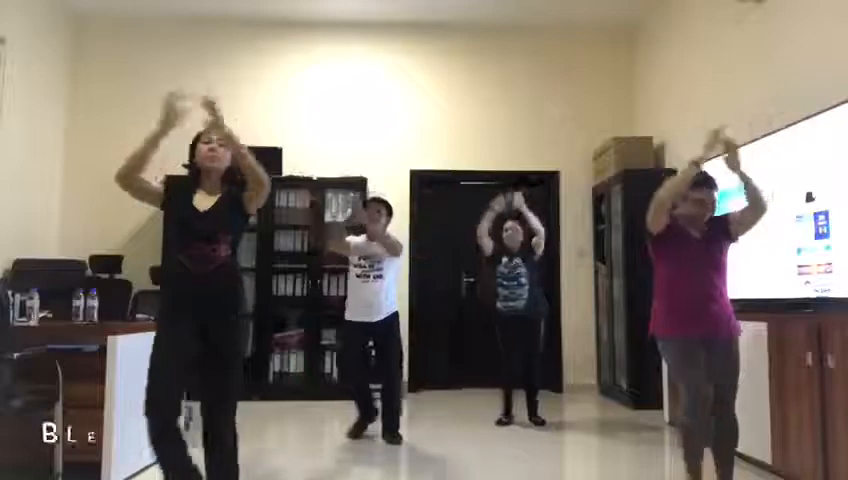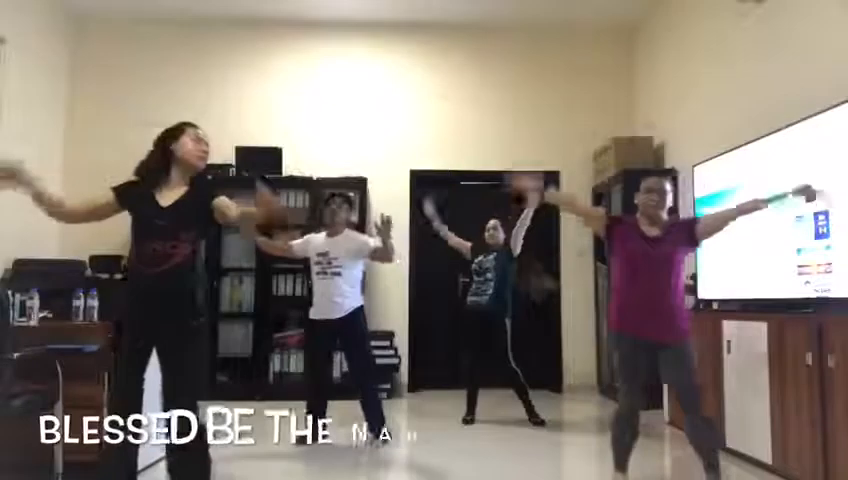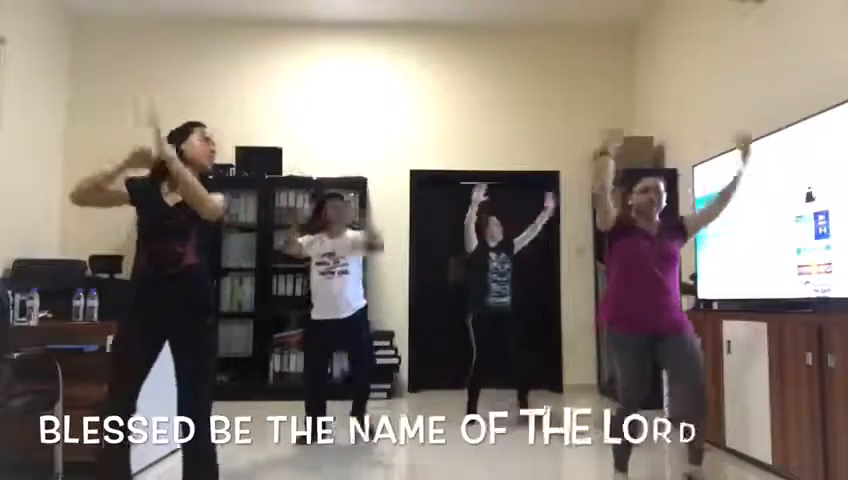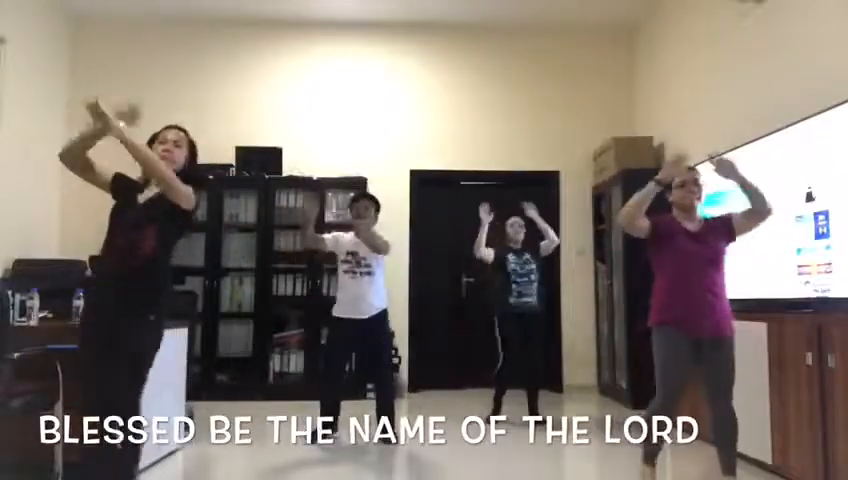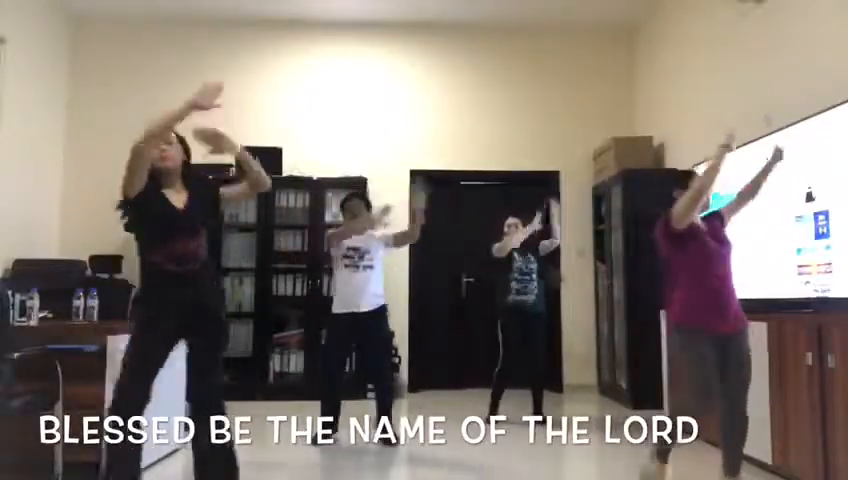
dt=0.5s
person 1, frame 1
left shoulder: (240, 199)
right shoulder: (174, 195)
left elbow: (260, 184)
right elbow: (125, 178)
left wrist: (230, 136)
right wrist: (163, 129)
left hip: (223, 313)
right hip: (177, 311)
left knee: (219, 411)
right knee: (160, 407)
person 1, frame 2
left shoulder: (205, 196)
right shoulder: (134, 192)
left elbow: (237, 216)
right elbow: (68, 212)
left wrist: (256, 214)
left hip: (180, 315)
right hip: (135, 311)
left knee: (181, 411)
right knee: (123, 409)
person 1, frame 3
left shoulder: (214, 197)
right shoulder: (142, 189)
left elbow: (207, 209)
right elbow: (80, 196)
left wrist: (169, 158)
right wrist: (128, 163)
left hip: (191, 313)
right hip: (144, 309)
left knee: (194, 412)
right knee: (117, 406)
person 1, frame 4
left shoulder: (184, 195)
right shoulder: (125, 187)
left elbow: (162, 177)
right elbow: (70, 159)
left wrist: (120, 130)
right wrist: (101, 127)
left hip: (143, 313)
right hip: (101, 307)
left knee: (123, 407)
right knee: (97, 407)
person 1, frame 5
left shoulder: (205, 193)
right shoulder: (142, 193)
left elbow: (260, 185)
right elbow: (141, 148)
left wrist: (233, 148)
right wrist: (190, 106)
left hip: (204, 309)
right hip: (155, 308)
left knee: (208, 403)
right knee: (128, 399)
person 2, frame 1
left shoulder: (721, 228)
right shoulder: (662, 229)
left elbow: (758, 207)
right elbow: (660, 200)
left wrist: (737, 170)
right wrist: (701, 157)
left hip: (720, 330)
right hip: (675, 330)
left knee: (725, 407)
right knee: (698, 398)
person 2, frame 2
left shoulder: (684, 230)
right shoulder: (617, 229)
left elbow: (733, 213)
right elbow: (579, 206)
left wrist: (783, 195)
right wrist: (538, 190)
left hip: (673, 332)
right hip: (628, 332)
left knee: (693, 404)
right knee: (629, 404)
person 2, frame 3
left shoulder: (675, 229)
right shoulder: (618, 228)
left elbow: (717, 206)
right elbow: (602, 192)
left wrist: (741, 168)
right wrist: (607, 153)
left hip: (672, 325)
right hip: (628, 328)
left knee: (695, 393)
right knee: (631, 401)
person 2, frame 4
left shoulder: (719, 227)
right shoulder: (659, 227)
left elbow: (762, 211)
right elbow: (626, 220)
left wrist: (737, 177)
right wrist: (659, 180)
left hip: (716, 328)
right hip: (672, 327)
left knee: (722, 404)
right knee: (667, 399)
person 2, frame 5
left shoulder: (714, 222)
right shoulder: (672, 225)
left elbow: (744, 197)
right elbow: (699, 189)
left wrist: (771, 163)
right wrist: (721, 152)
left hip: (732, 325)
right hip: (692, 325)
left knee: (736, 408)
right knee: (700, 399)
person 3, frame 1
left shoulder: (391, 243)
right shoulder: (354, 243)
left elbow: (393, 249)
right elbow: (334, 245)
left wrist: (368, 225)
right wrist: (345, 223)
left hip: (386, 318)
right hip: (355, 319)
left knee: (391, 373)
right knee: (352, 371)
left ankle: (390, 427)
right ankle: (366, 413)
person 3, frame 2
left shoulder: (357, 241)
right shoulder: (312, 241)
left elbow: (387, 257)
right elbow: (279, 248)
left wrist: (385, 237)
right wrist: (254, 235)
left hip: (350, 315)
right hip: (319, 317)
left knee: (363, 371)
right knee: (316, 374)
left ankle: (377, 425)
right ankle: (315, 427)
person 3, frame 3
left shoulder: (355, 238)
right shoulder: (312, 242)
left elbow: (377, 245)
right elbow: (290, 248)
left wrist: (356, 221)
right wrist: (296, 224)
left hip: (354, 315)
right hip: (322, 318)
left knee: (363, 370)
right knee: (315, 374)
left ankle: (359, 417)
right ankle: (315, 428)
person 3, frame 4
left shoulder: (376, 239)
right shoulder: (340, 239)
left elbow: (381, 247)
right elbow: (313, 242)
left wrist: (363, 226)
right wrist: (309, 221)
left hip: (375, 317)
right hip: (343, 317)
left knee: (382, 373)
right knee: (331, 372)
left ankle: (387, 427)
right ankle: (327, 425)
person 3, frame 5
left shoulder: (379, 239)
right shoulder: (337, 240)
left elbow: (411, 237)
right elbow: (335, 235)
left wrist: (416, 211)
right wrist: (370, 221)
left hip: (374, 312)
right hip: (342, 313)
left knee: (382, 372)
right knee: (332, 371)
left ankle: (386, 428)
right ankle: (328, 427)
person 4, frame 1
left shoulder: (531, 252)
right shoulder: (497, 254)
left elbow: (540, 231)
right elbow: (481, 235)
left wrist: (522, 208)
right wrist: (494, 210)
left hip: (531, 317)
right hip: (505, 318)
left knee: (532, 365)
right knee: (510, 364)
left ankle: (533, 411)
right ankle: (507, 411)
person 4, frame 2
left shoulder: (509, 251)
right shoulder: (474, 250)
left elbow: (521, 227)
right elbow: (449, 237)
left wrist: (531, 205)
right wrist: (433, 217)
left hip: (497, 315)
right hip: (473, 314)
left knee: (507, 361)
right knee: (472, 362)
left ankle: (529, 408)
right ankle: (470, 410)
person 4, frame 3
left shoulder: (508, 248)
right shoulder: (476, 249)
left elbow: (532, 231)
right elbow: (469, 226)
left wrist: (547, 211)
right wrist: (475, 203)
left hip: (506, 314)
right hip: (482, 314)
left knee: (515, 358)
right knee: (480, 361)
left ankle: (524, 403)
right ankle: (471, 410)
person 4, frame 4
left shoulder: (533, 250)
right shoulder: (500, 252)
left elbow: (554, 241)
right elbow: (479, 252)
left wrist: (535, 217)
right wrist: (485, 224)
left hip: (533, 315)
right hip: (508, 315)
left knee: (534, 362)
right knee: (508, 362)
left ankle: (534, 411)
right ankle: (496, 409)
person 4, frame 5
left shoulder: (533, 249)
right shoulder: (499, 248)
left elbow: (556, 240)
right elbow: (509, 244)
left wrist: (555, 215)
right wrist: (532, 227)
left hip: (535, 313)
right hip: (510, 313)
left knee: (538, 362)
right knee: (507, 361)
left ankle: (538, 411)
right ankle: (493, 410)
